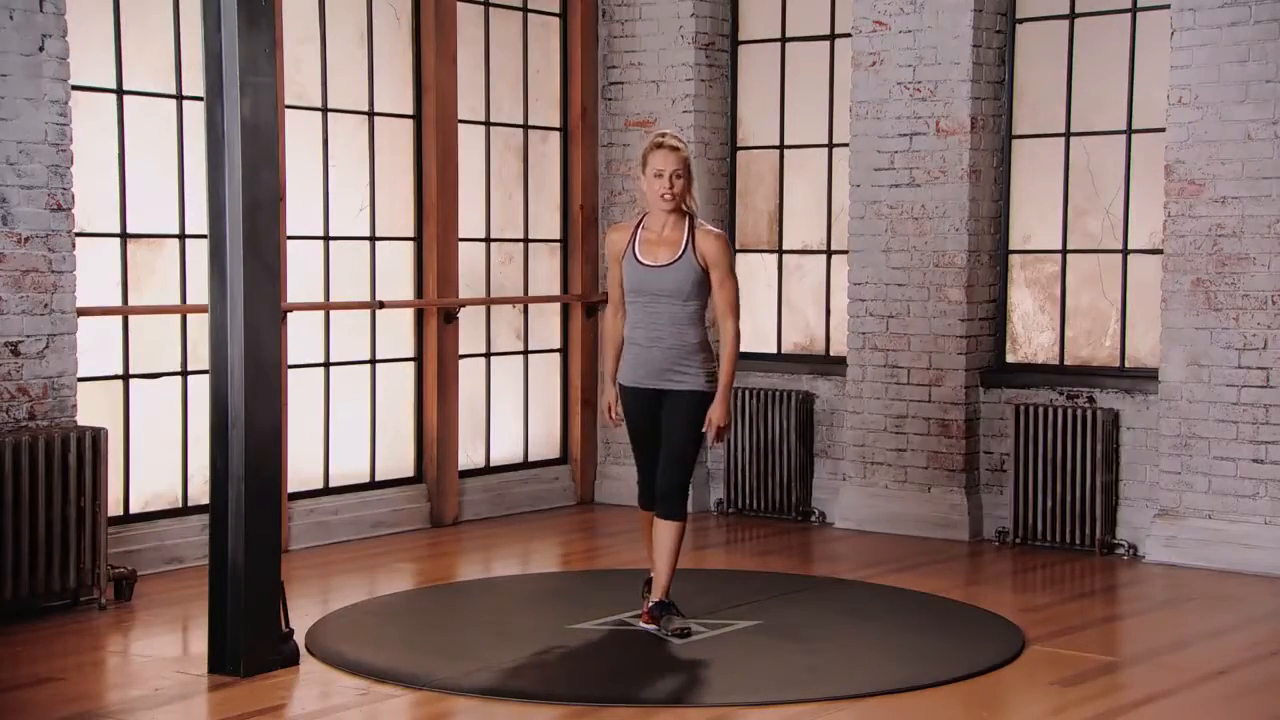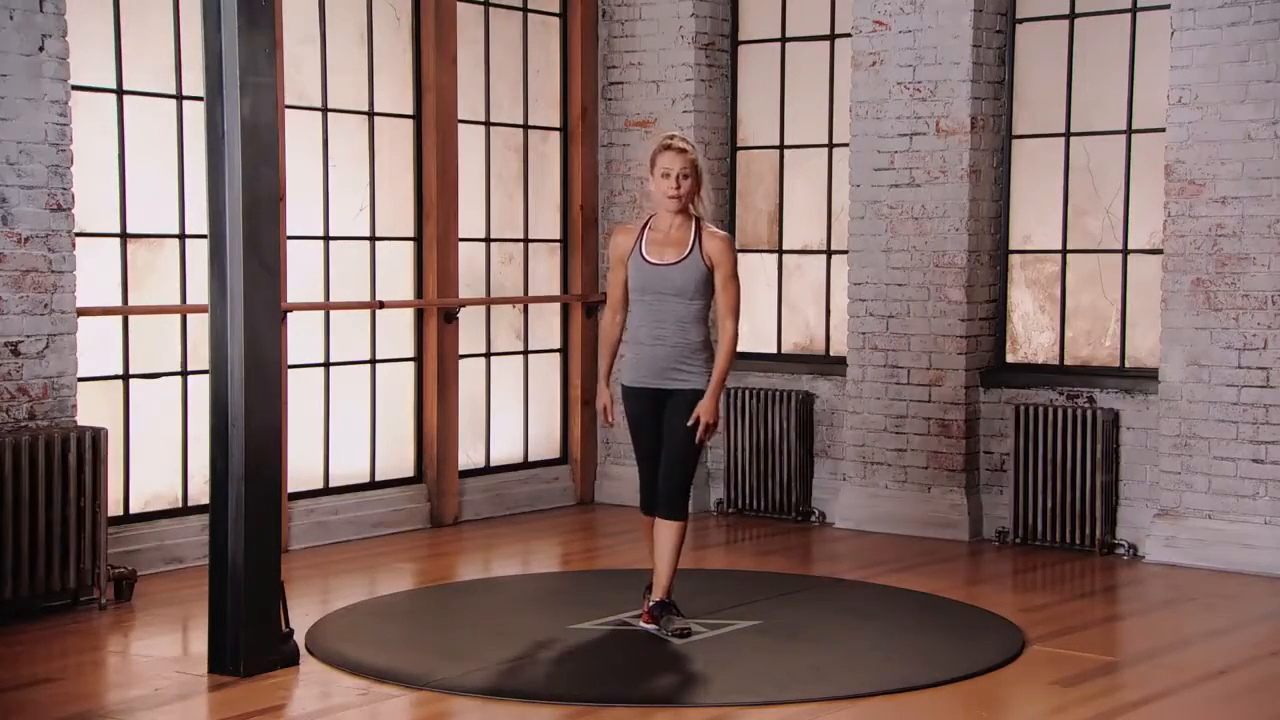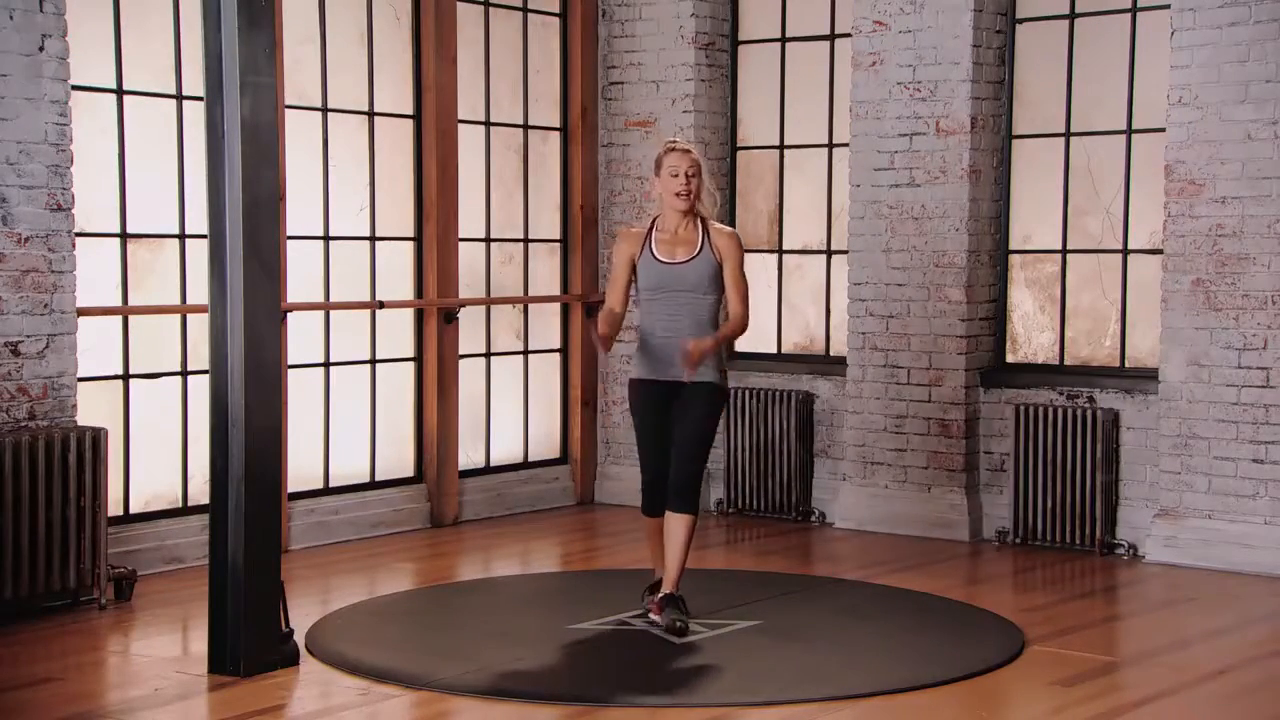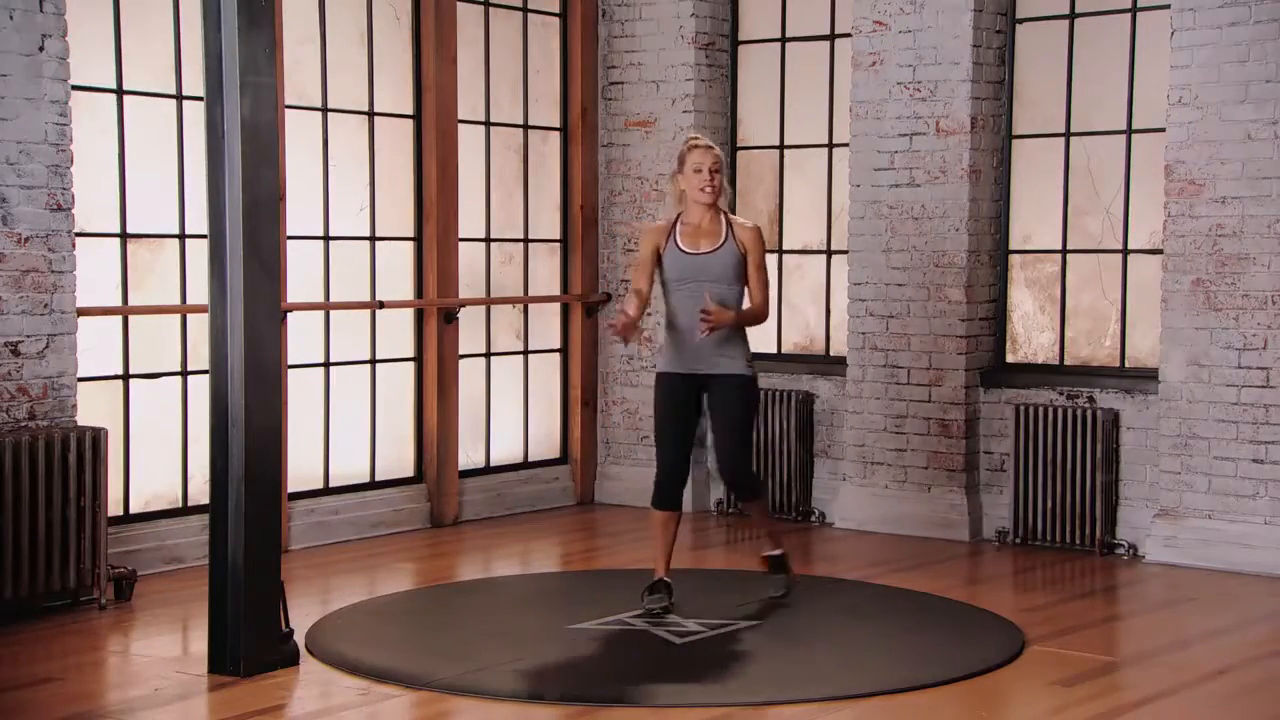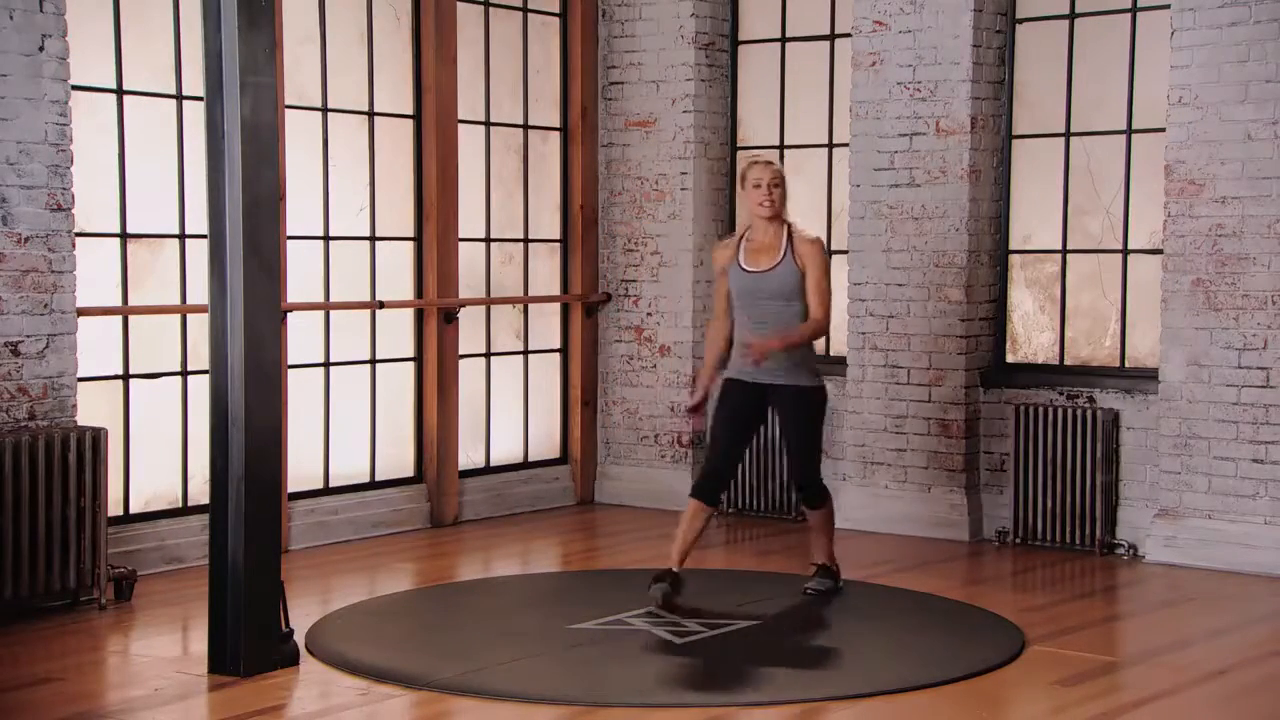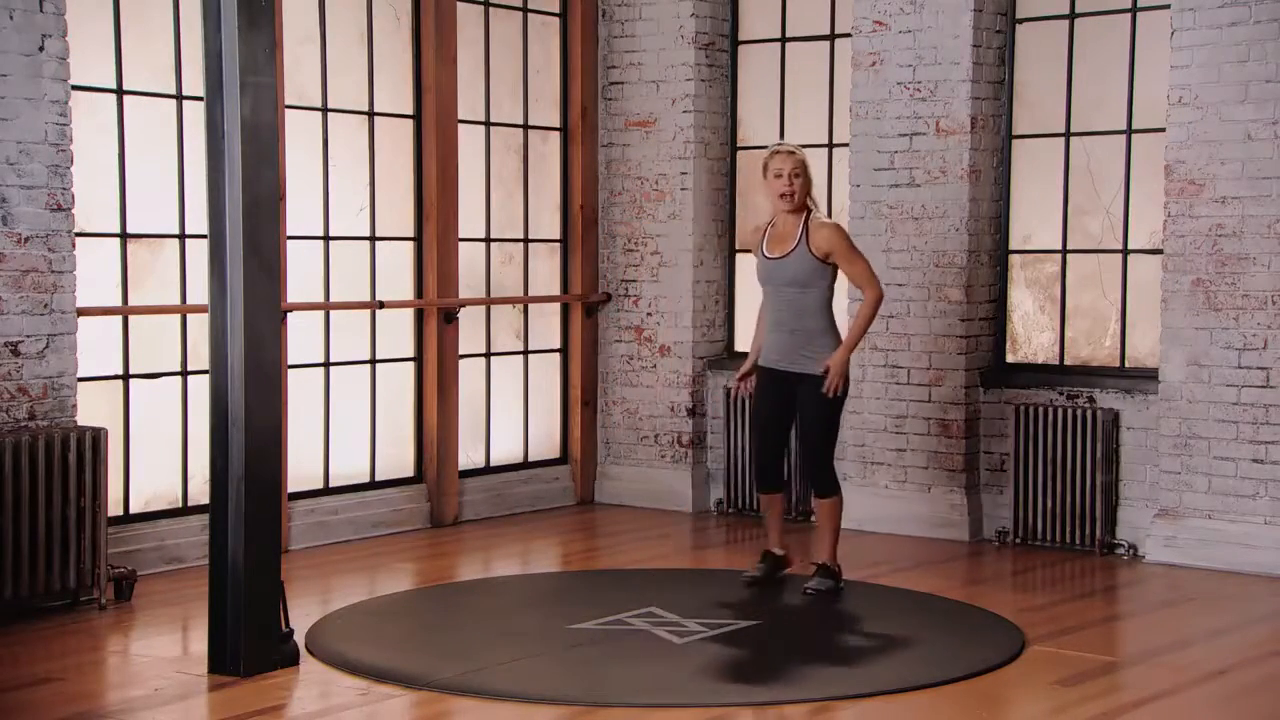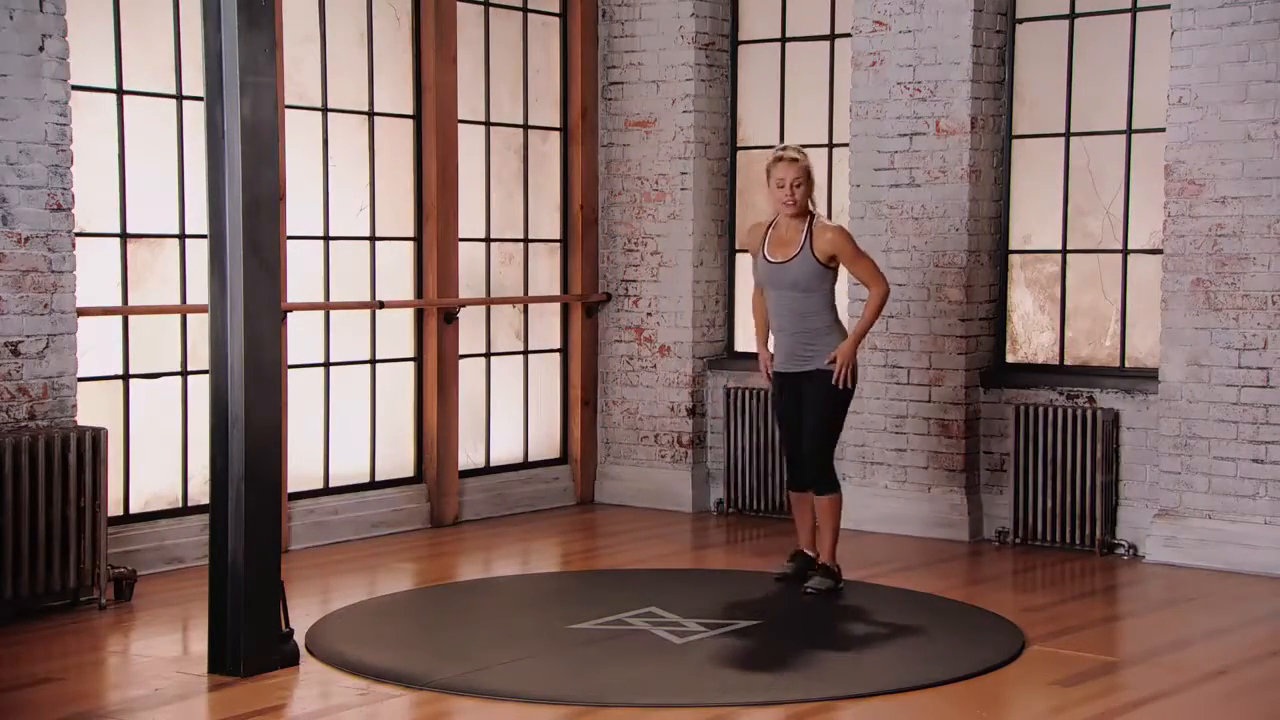
dt=0.3s
person 1, frame 1
left shoulder: (710, 242)
right shoulder: (620, 238)
left elbow: (728, 323)
right elbow: (616, 313)
left wrist: (722, 396)
right wrist: (608, 380)
left hip: (689, 383)
right hip: (637, 380)
left knee: (672, 487)
right knee: (649, 484)
left ankle: (658, 600)
right ankle: (655, 574)
person 1, frame 2
left shoulder: (715, 244)
right shoulder: (625, 240)
left elbow: (728, 325)
right elbow: (614, 313)
left wrist: (713, 394)
right wrist: (602, 381)
left hip: (691, 383)
right hip: (639, 381)
left knee: (673, 487)
right knee: (651, 485)
left ankle: (658, 601)
right ankle: (658, 578)
person 1, frame 3
left shoulder: (723, 240)
right shoulder: (632, 242)
left elbow: (739, 315)
right elbow: (614, 307)
left wrist: (712, 341)
right wrist: (604, 329)
left hip: (702, 377)
right hip: (650, 376)
left knee: (684, 480)
right knee: (654, 482)
left ankle: (670, 594)
right ankle: (659, 578)
person 1, frame 4
left shoulder: (745, 234)
right shoulder: (659, 235)
left elbow: (760, 308)
right elbow: (637, 291)
left wrist: (730, 317)
right wrist: (628, 318)
left hip: (731, 367)
right hip: (677, 368)
left knee: (735, 470)
right knee: (670, 474)
left ankle: (774, 551)
right ankle: (660, 578)
person 1, frame 5
left shoulder: (806, 247)
right shoulder: (727, 252)
left elbow: (819, 320)
right elbow: (722, 323)
left wrist: (777, 343)
right wrist: (703, 384)
left hip: (797, 380)
right hip: (742, 379)
left knee: (804, 478)
right knee: (714, 473)
left ankle: (825, 563)
right ankle: (671, 569)
person 1, frame 6
left shoulder: (825, 233)
right shoulder: (760, 236)
left elbow: (872, 292)
left wrist: (845, 351)
right wrist: (752, 357)
left hip: (818, 369)
right hip: (773, 368)
left knee: (815, 464)
right knee: (764, 461)
left ankle: (827, 564)
right ankle: (775, 552)
person 1, frame 7
left shoulder: (828, 236)
right shoulder: (757, 236)
left elbow: (878, 287)
left wrist: (851, 342)
right wrist: (762, 346)
left hip: (826, 366)
right hip: (786, 367)
left knee: (817, 460)
right knee: (794, 462)
left ankle: (828, 563)
right ankle: (805, 550)
